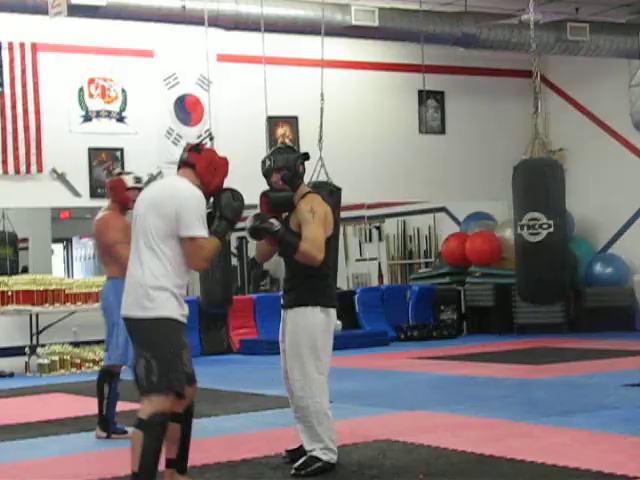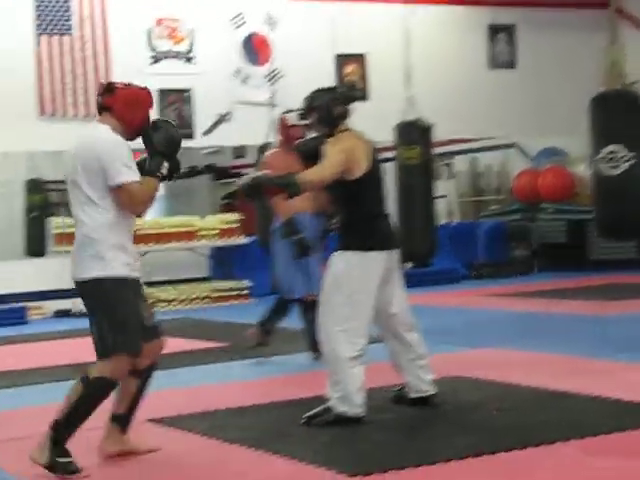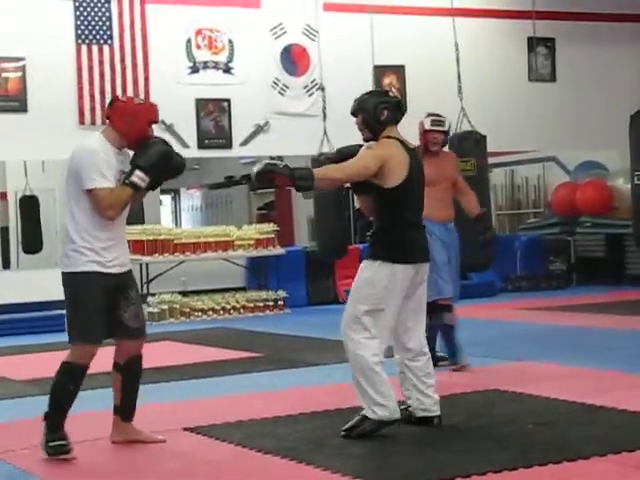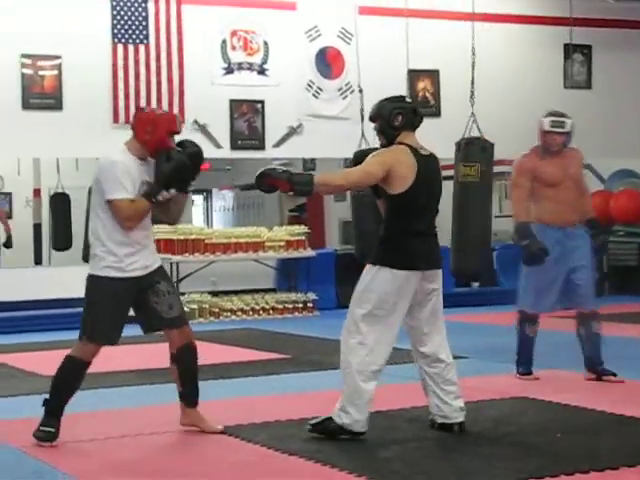
dt=1s
person 1, frame 1
left shoulder: (153, 191)
right shoulder: (189, 195)
right elbow: (198, 259)
left wrist: (209, 224)
right wrist: (225, 223)
left hip: (147, 307)
right hip: (156, 311)
left knee: (184, 390)
right knee: (158, 400)
person 1, frame 2
left shoulder: (90, 142)
right shoulder: (110, 143)
right elbow: (135, 204)
left wrist: (152, 164)
right wrist: (160, 159)
left hip: (114, 267)
right hip: (107, 270)
left knee: (151, 347)
right knee: (115, 361)
left ankle: (116, 435)
right ankle: (50, 446)
person 1, frame 3
left shoulder: (119, 155)
right shoulder: (90, 152)
right elbow: (108, 207)
left wrist: (152, 176)
right wrist: (142, 171)
left hip: (117, 267)
right hip: (85, 269)
left knee: (131, 344)
right knee: (84, 349)
left ankle: (122, 424)
right ankle: (54, 431)
person 1, frame 4
left shoulder: (154, 165)
right shoulder: (114, 165)
left elbow: (171, 217)
right elbow: (127, 219)
left wrist: (183, 181)
right wrist: (160, 185)
left hip: (148, 269)
right hip: (110, 274)
left knee: (182, 334)
right knee: (87, 347)
left ankle: (190, 412)
right ankle: (51, 418)
person 2, frame 1
left shoulder: (312, 206)
right shoulder: (290, 210)
left elbow: (315, 255)
right elbow: (262, 256)
left wrist: (277, 233)
right wrist: (266, 218)
left hip: (314, 305)
right hip: (295, 303)
left knee: (308, 380)
right knee: (295, 378)
left ankle: (324, 453)
right ankle: (315, 445)
person 2, frame 2
left shoulder: (341, 144)
right shoulder: (358, 143)
left elbow: (322, 177)
right elbow: (336, 196)
left wrist: (273, 183)
right wrist: (311, 163)
left hip: (359, 248)
right hip: (381, 243)
left knee: (337, 326)
right knee: (396, 320)
left ankle: (345, 405)
right ankle: (420, 387)
person 2, frame 3
left shoulder: (381, 151)
right shoulder: (407, 151)
left elbow: (335, 175)
left wrist: (286, 174)
right wrist: (360, 178)
left hip: (389, 257)
right hip: (414, 255)
left knee: (358, 332)
right knee: (410, 336)
left ankle: (380, 408)
right ankle: (425, 407)
person 2, frame 4
left shoulder: (391, 157)
right shoulder: (432, 161)
left elbow: (340, 182)
left wrist: (290, 181)
right wrist: (381, 186)
left hip: (394, 263)
right hip: (428, 262)
left knee: (363, 340)
right knee: (432, 342)
left ankle: (349, 419)
right ankle: (450, 414)
person 3, frame 1
left shoulder: (120, 220)
right shoulder: (108, 220)
right elbow: (125, 259)
left hip: (127, 289)
right hip: (121, 290)
right knee: (115, 360)
right ankle: (105, 424)
person 3, frame 2
left shoulder: (304, 154)
right shoulder: (274, 158)
right elbow: (279, 198)
right wrist: (293, 231)
left hip: (310, 223)
right hip: (292, 226)
left knee: (296, 289)
right knee: (309, 288)
left ankle: (263, 329)
right ankle: (317, 345)
person 3, frame 3
left shoulder: (449, 159)
left elbow: (464, 193)
left wrist: (483, 222)
left hip: (449, 230)
right hip: (426, 230)
left knee: (435, 295)
right knee: (442, 294)
left ankle: (428, 352)
right ankle: (454, 353)
person 3, frame 4
left shoulder: (575, 157)
right shoulder: (528, 162)
right elbow: (519, 202)
left wrist: (596, 228)
right wrist: (526, 238)
left hip: (577, 235)
right hip: (546, 236)
left knee: (587, 305)
right knee: (532, 306)
left ankle: (594, 366)
right ankle: (523, 366)
